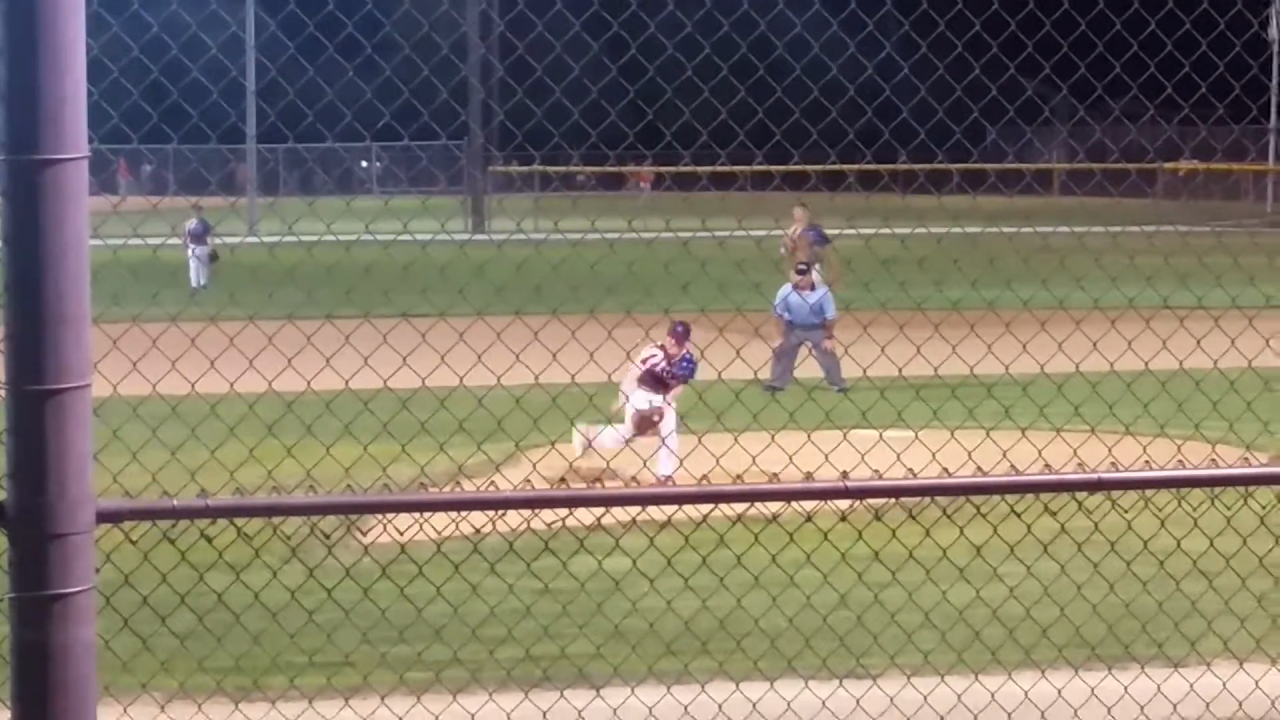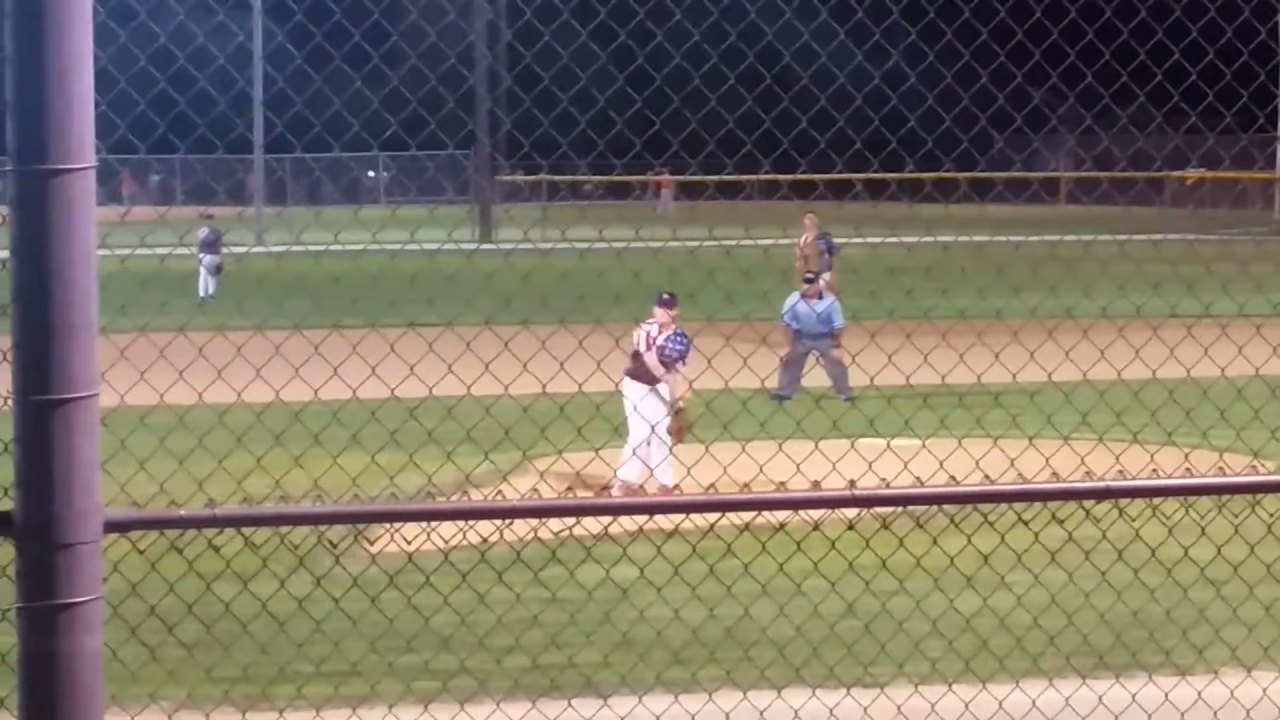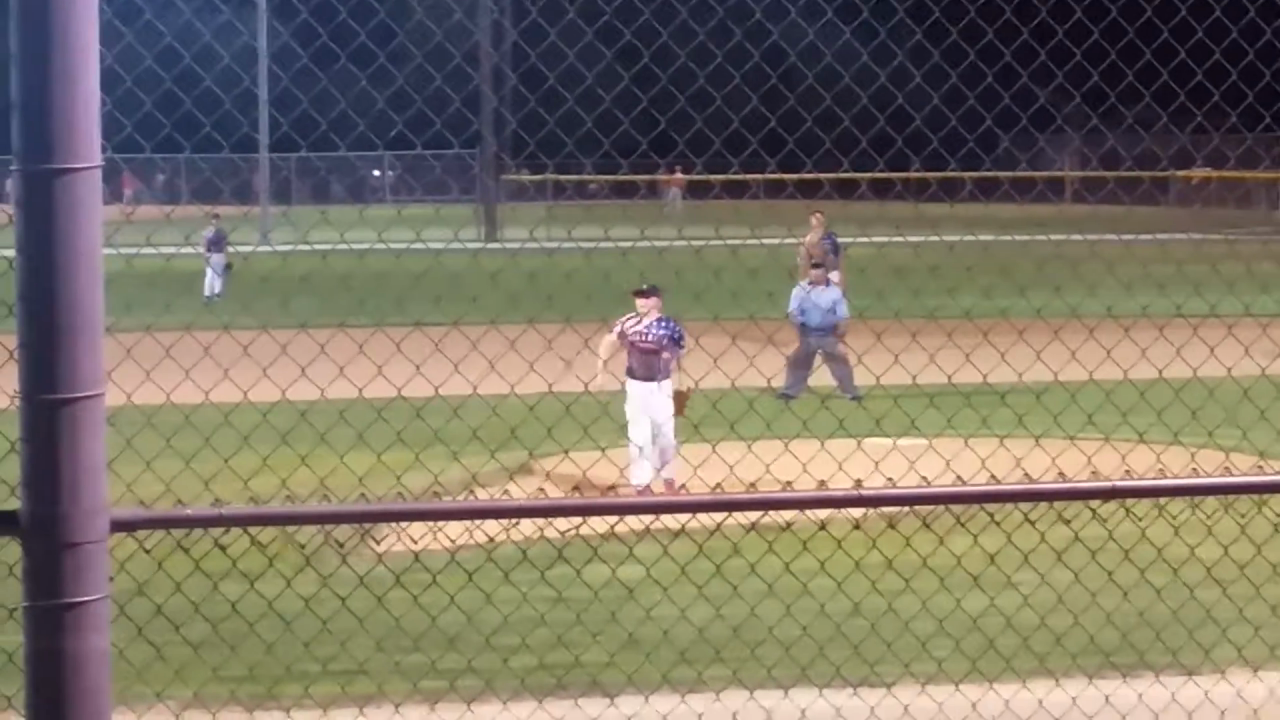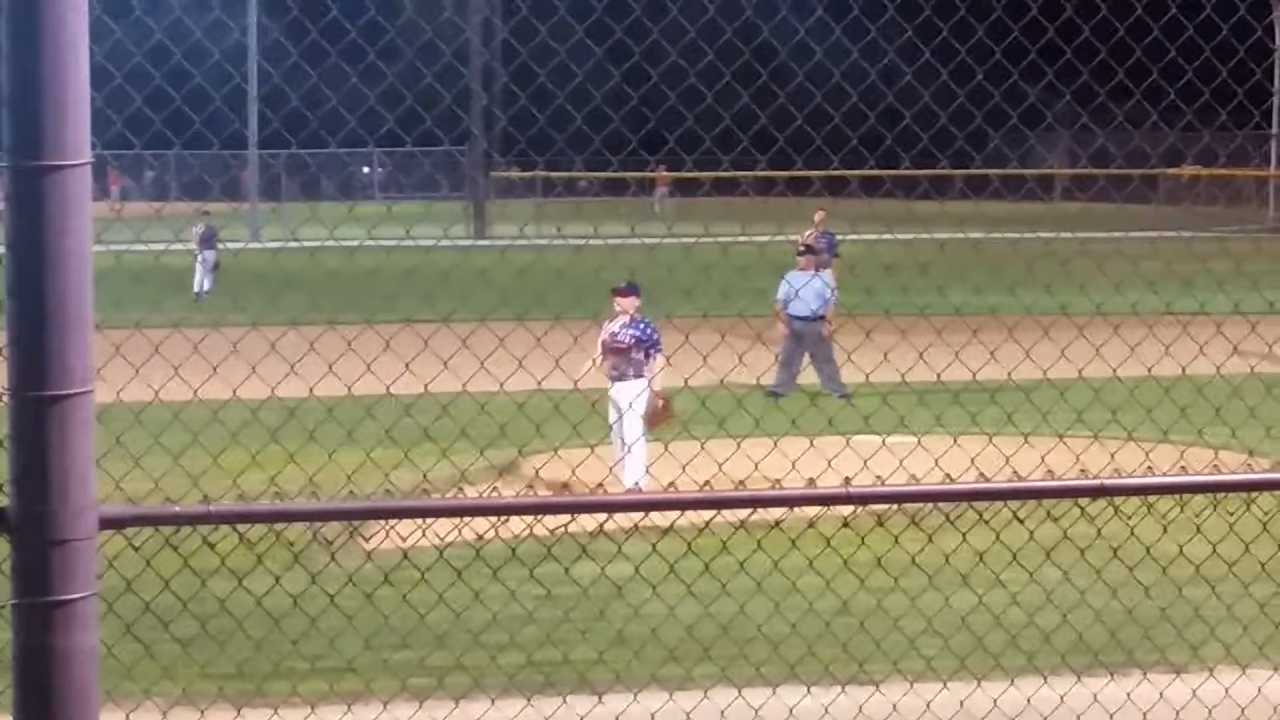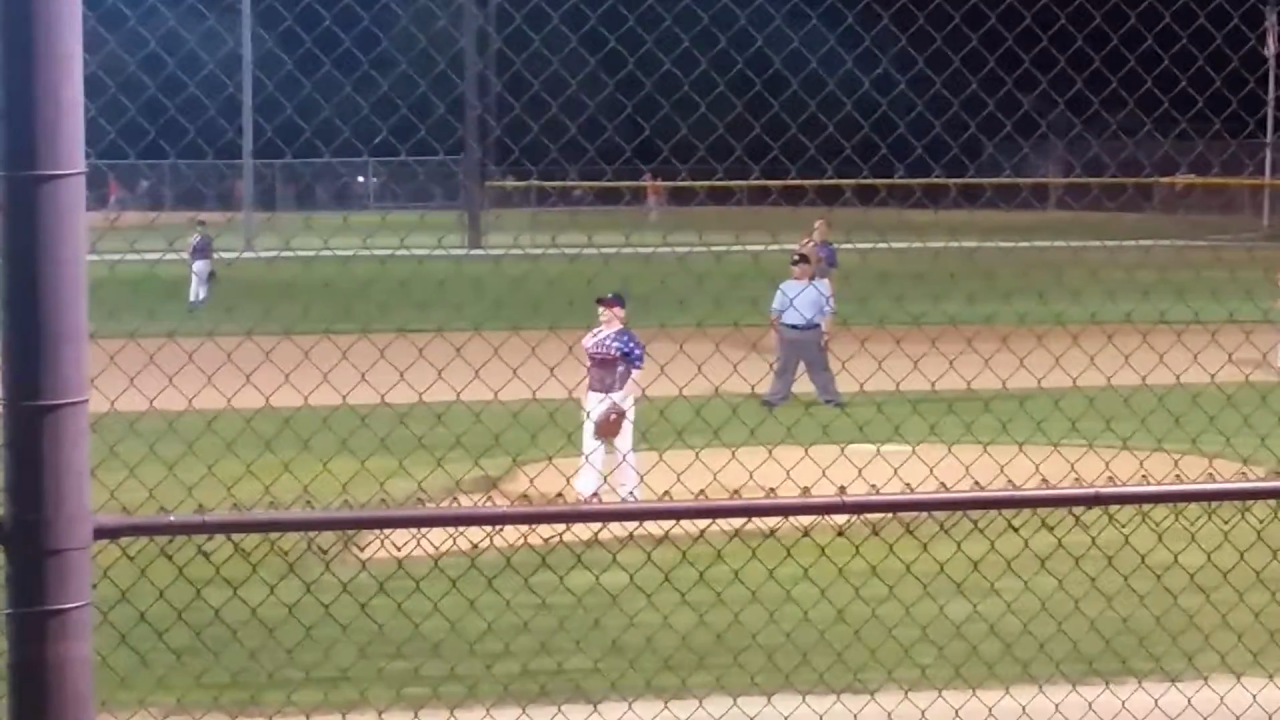
dt=0.5s
person 1, frame 1
left shoulder: (689, 362)
right shoulder: (654, 352)
left elbow: (680, 385)
right elbow: (632, 375)
left wrist: (664, 405)
right wrist: (623, 398)
left hip: (664, 394)
right hip: (641, 390)
left knee: (670, 432)
right knee: (629, 430)
left ankle: (665, 474)
right ankle: (587, 436)
person 1, frame 2
left shoulder: (682, 339)
right shoulder: (647, 330)
left elbow: (678, 370)
right elbow: (652, 363)
left wrist: (679, 397)
right wrist: (674, 387)
left hip: (660, 388)
right hip: (635, 385)
left knee: (662, 436)
right knee: (638, 434)
left ankle: (665, 481)
right ankle: (627, 480)
person 1, frame 3
left shoulder: (670, 326)
right shoulder: (628, 322)
left elbow: (678, 354)
right elbow: (608, 342)
left wrist: (678, 382)
right wrist: (601, 368)
left hip: (661, 387)
right hip: (635, 386)
left knee: (666, 435)
right knee: (638, 436)
left ankle: (668, 476)
right ankle: (641, 482)
person 1, frame 4
left shoulder: (643, 326)
right shoulder: (609, 326)
left elbow: (658, 358)
right elbow: (600, 357)
left wrist: (656, 388)
right wrist: (581, 374)
left hip: (637, 387)
right hip: (615, 387)
left knee: (634, 436)
right knee: (619, 438)
left ankle: (635, 486)
right ankle: (628, 483)
person 1, frame 5
left shoulder: (628, 339)
right shoulder: (591, 336)
left elbow: (635, 375)
left wrist: (620, 402)
right wrist: (586, 398)
left hip: (619, 399)
right hip: (595, 398)
left knee: (623, 449)
right knee: (590, 447)
left ankle: (629, 495)
right ankle: (587, 494)
